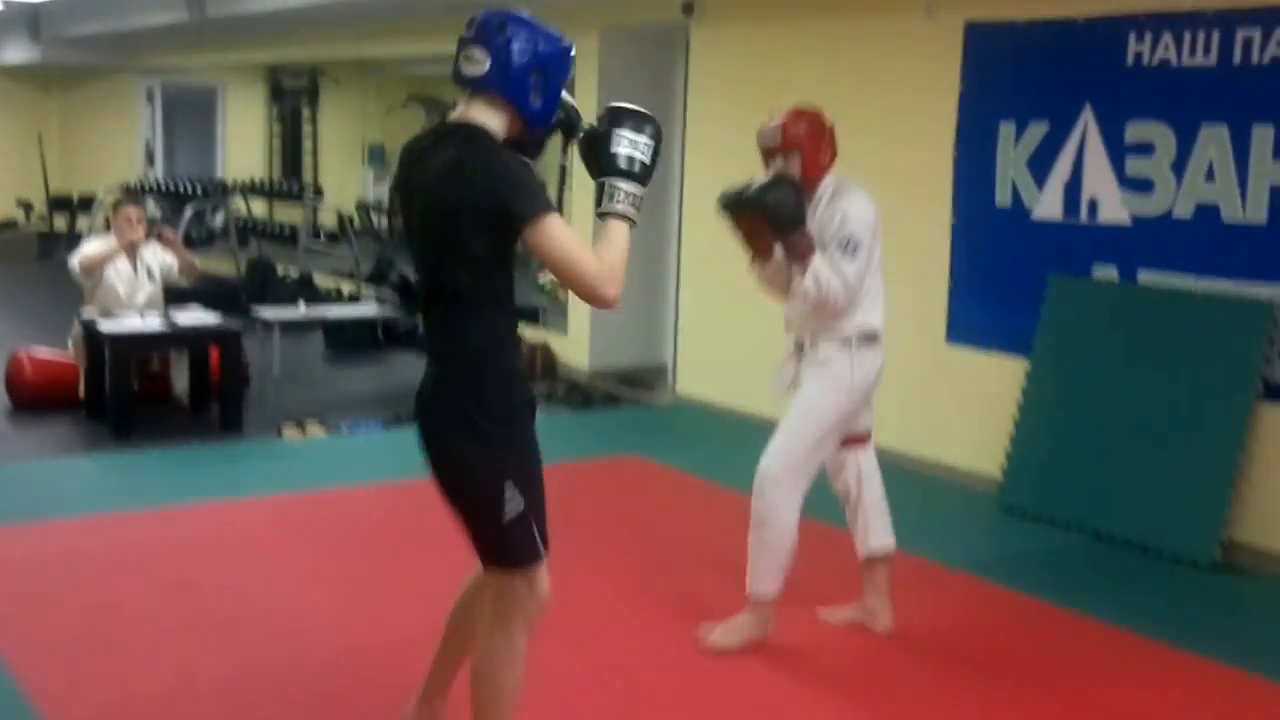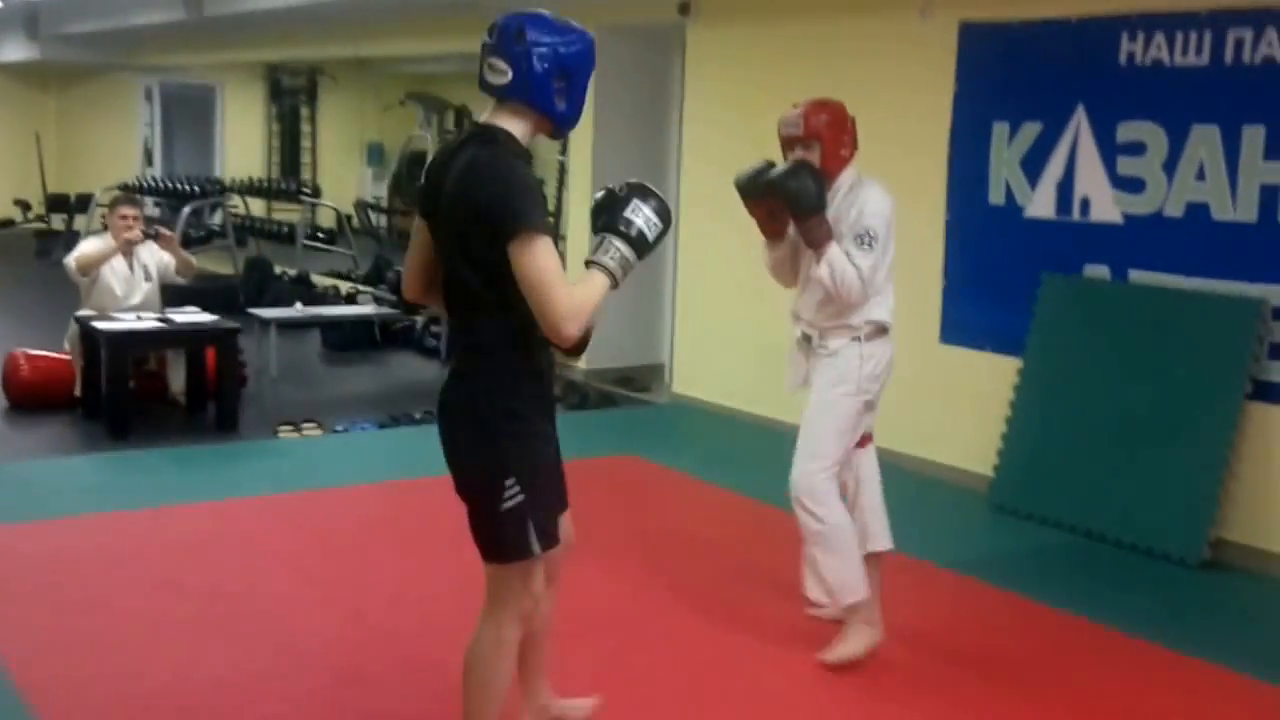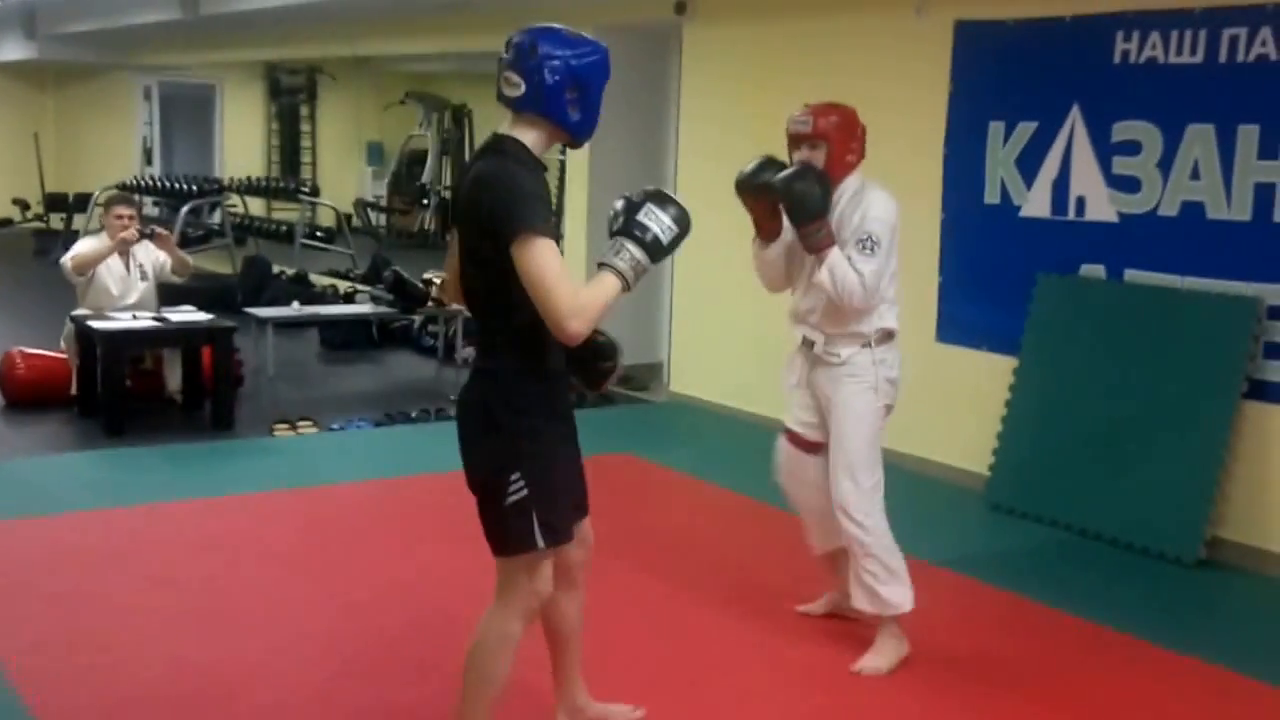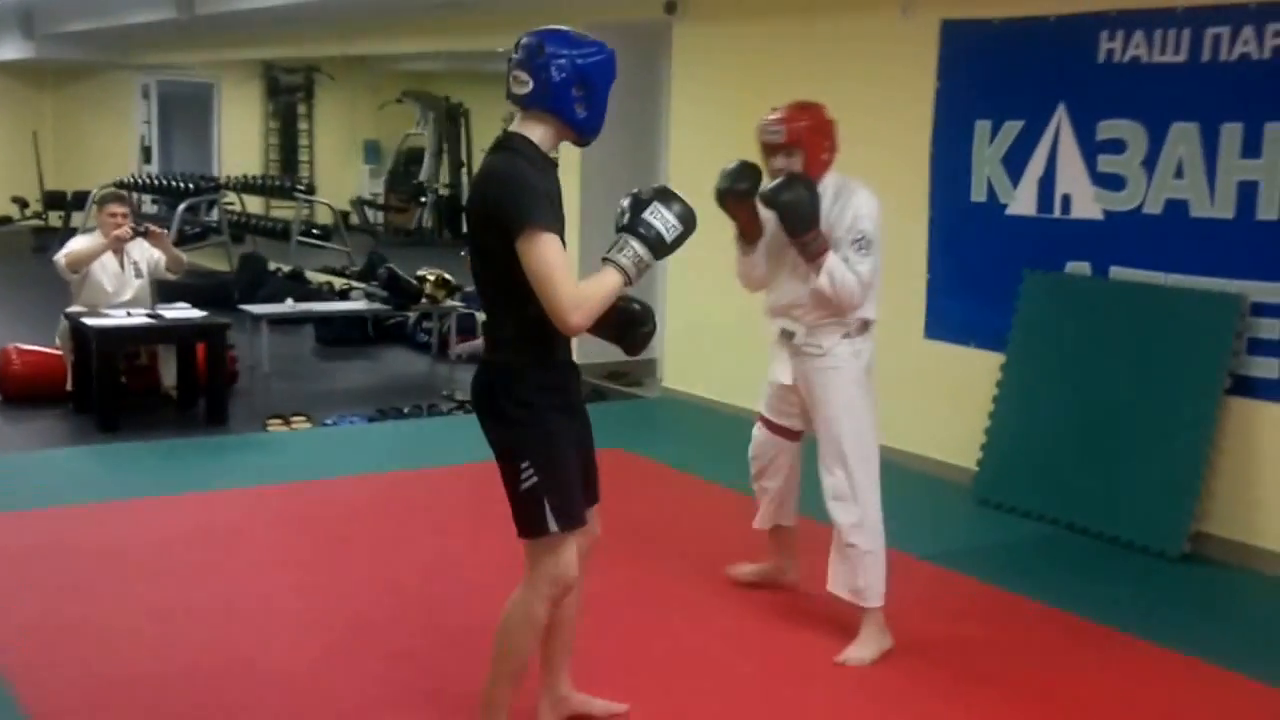
dt=0.2s
person 1, frame 1
left shoulder: (422, 155)
right shoulder: (499, 172)
right elbow: (603, 285)
right wrist: (621, 185)
left hip: (453, 397)
right hip: (483, 409)
left knee: (507, 573)
right knee: (521, 598)
person 1, frame 2
left shoulder: (456, 161)
right shoulder: (508, 178)
left elbow: (417, 284)
right elbow: (564, 321)
right wrist: (618, 246)
left hip: (505, 397)
right hip: (499, 407)
left knee: (552, 549)
right knee: (514, 594)
person 1, frame 3
left shoulder: (497, 169)
right shoulder: (512, 183)
left elbow: (463, 286)
right elbow: (568, 318)
right wrist: (632, 251)
left hip: (537, 397)
right hip: (510, 409)
left knee: (570, 559)
right knee: (523, 591)
person 1, frame 4
left shoulder: (519, 167)
right shoulder: (518, 178)
right elbow: (566, 309)
left wrist: (605, 310)
right wrist: (636, 247)
left hip: (548, 383)
right hip: (521, 393)
left knee: (578, 542)
right knee: (553, 567)
person 2, frame 1
left shoulder: (852, 207)
right shoulder: (802, 205)
left elbow: (837, 295)
right elbow: (784, 284)
left wrist: (794, 235)
right wrist: (755, 234)
left hip: (843, 357)
right hip: (827, 356)
left knee: (778, 473)
right knee: (856, 475)
left ankle: (757, 611)
right ankle: (875, 604)
person 2, frame 2
left shoulder: (869, 200)
right shoulder: (815, 197)
left elbow: (851, 285)
right elbow: (789, 272)
left wrist: (812, 224)
right wrist: (770, 219)
left hip: (852, 353)
right hip: (826, 349)
left knee: (811, 481)
right knee: (852, 472)
left ankle: (861, 617)
right ankle: (855, 596)
person 2, frame 3
left shoulder: (873, 205)
right shoulder: (809, 200)
left elbow: (853, 294)
right elbow: (775, 278)
left wrist: (816, 227)
right wrist: (766, 216)
left hip: (860, 362)
right hip: (815, 356)
left knee: (855, 493)
right knee: (795, 466)
left ankle: (892, 629)
right ankle: (846, 586)
person 2, frame 4
left shoulder: (854, 201)
right shoulder: (777, 200)
left elbow: (849, 291)
right elbow: (755, 277)
left wrist: (807, 233)
right wrist: (746, 220)
left hip: (837, 352)
right hip: (791, 347)
left knee: (849, 481)
right knee: (768, 452)
left ankle: (874, 621)
right ankle: (781, 560)
person 3, frame 1
left shoulder: (155, 250)
right shoulder: (97, 246)
left elbow: (191, 274)
right elbow: (81, 269)
left wrist: (178, 250)
right wrist: (121, 246)
left ankle: (184, 392)
person 3, frame 2
left shoulder: (152, 249)
right shoulder: (93, 245)
left elbow: (188, 273)
right elbow: (77, 268)
left wrist: (174, 249)
right wrist: (118, 246)
left ankle: (181, 391)
person 3, frame 3
left shoulder: (148, 249)
right shoulder: (89, 245)
left elbow: (184, 272)
right elbow: (72, 268)
left wrist: (171, 249)
right wrist: (114, 246)
left ankle: (177, 390)
person 3, frame 4
left shoulder: (142, 246)
right shoulder: (83, 243)
left elbow: (178, 269)
right elbow: (66, 265)
left wrist: (164, 246)
right wrist: (108, 244)
right knee: (72, 325)
left ankle: (172, 385)
